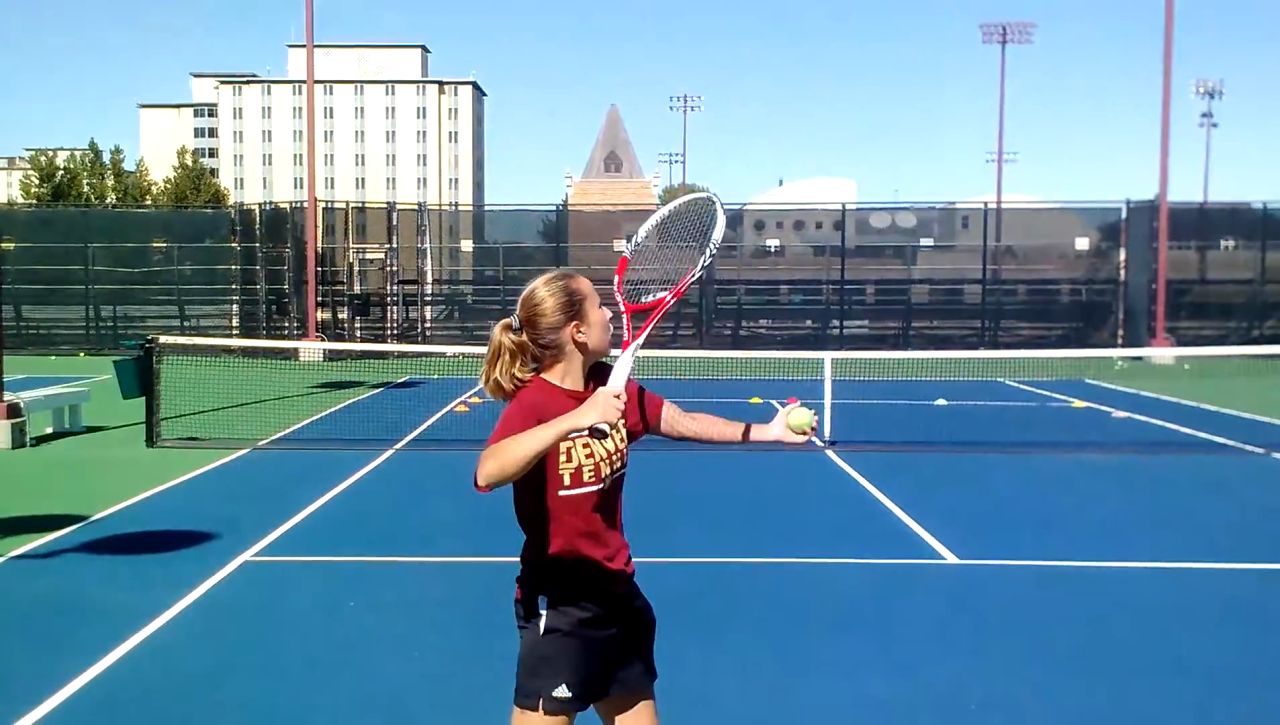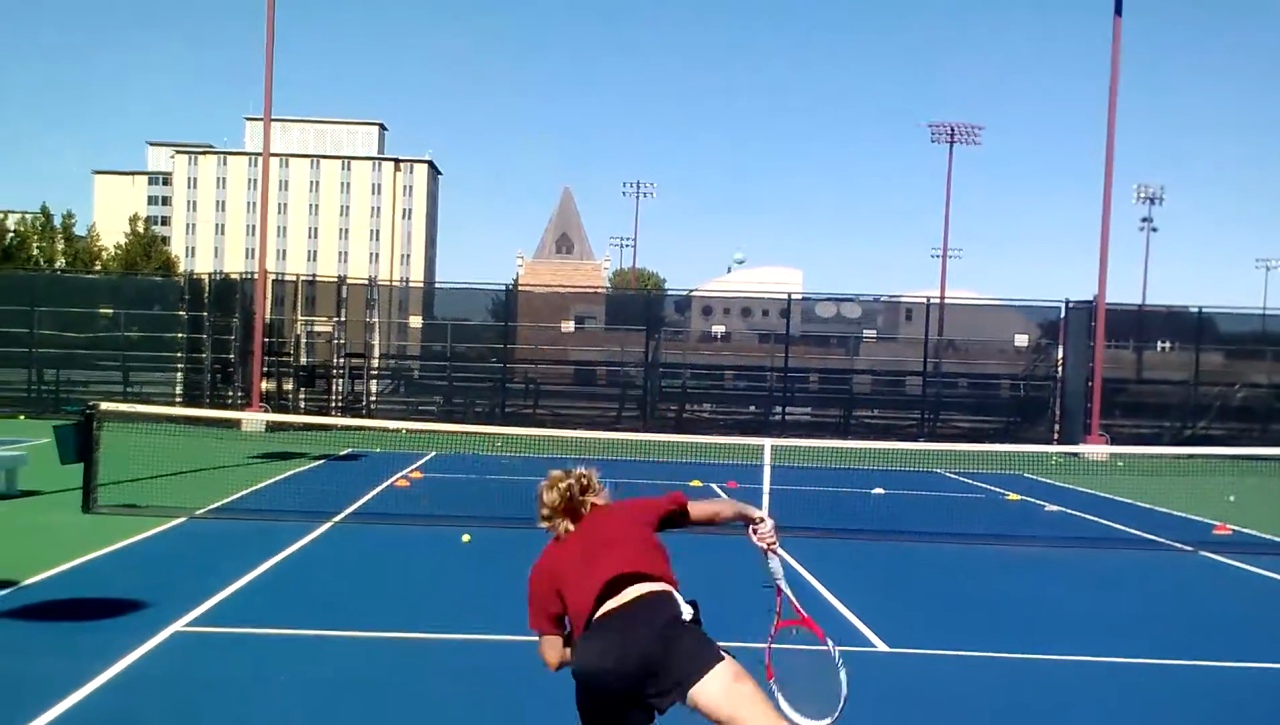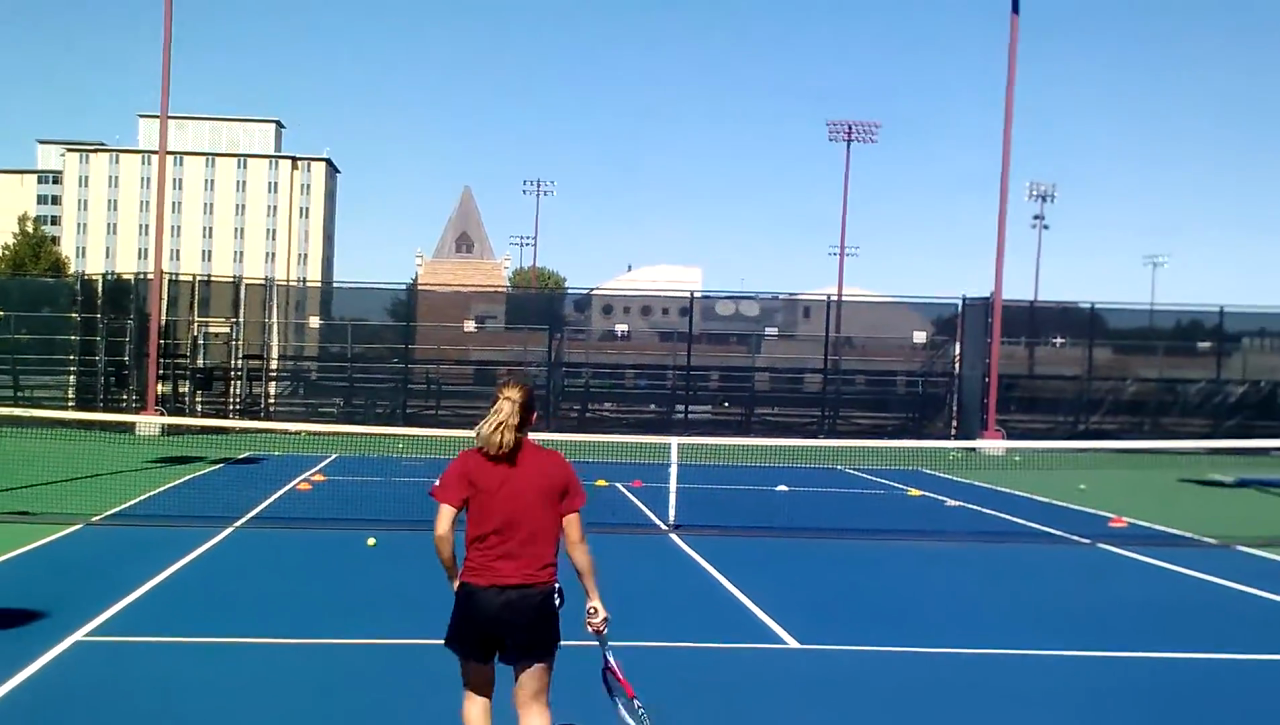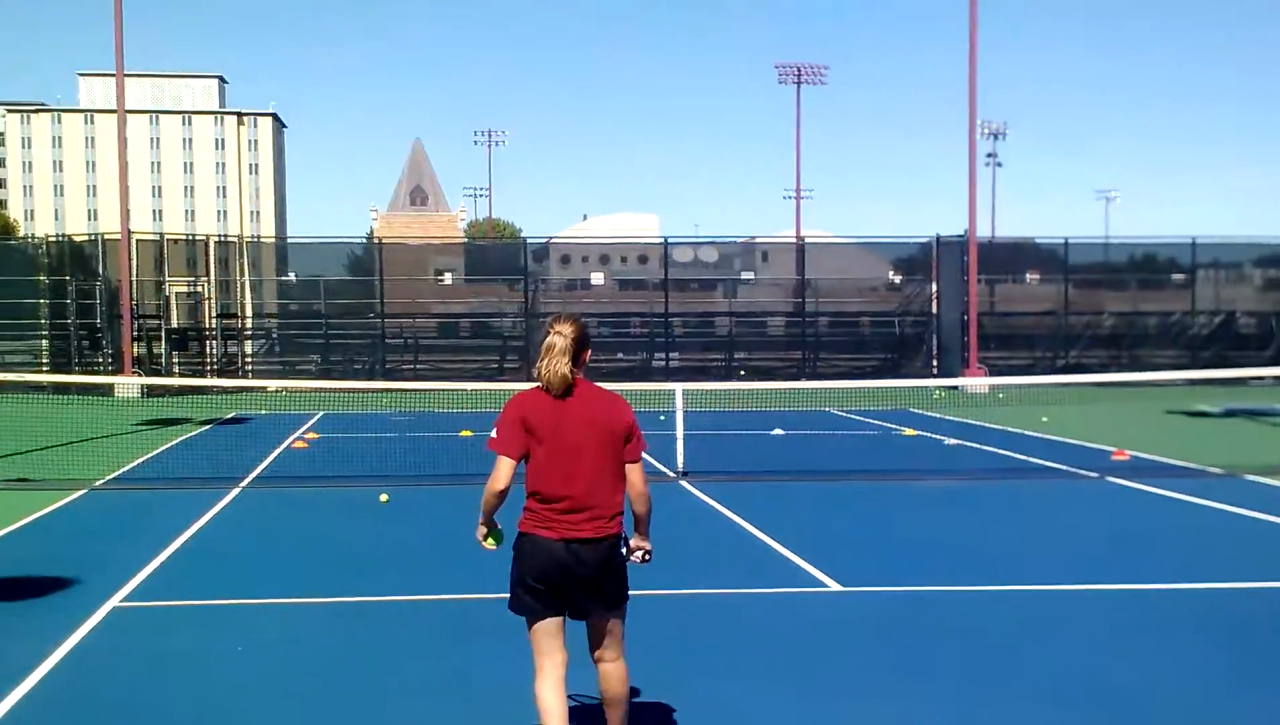
dt=1s
person 1, frame 1
left shoulder: (611, 385)
right shoulder: (529, 405)
left elbow: (680, 420)
right elbow: (487, 474)
left wrist: (760, 430)
right wrist: (575, 419)
left hip: (616, 592)
right hip: (560, 606)
person 1, frame 2
left shoulder: (544, 566)
right shoulder: (625, 512)
left elbow: (554, 657)
right elbow: (708, 510)
right wrist: (750, 514)
left hip: (597, 653)
person 1, frame 3
left shoulder: (467, 464)
right shoulder: (559, 467)
left elbow: (442, 531)
right elbow: (576, 542)
left wrist: (455, 578)
right wrist: (594, 597)
left hip: (478, 596)
right hip: (536, 597)
left knee: (477, 692)
person 1, frame 4
left shoulder: (522, 407)
right shoulder: (618, 408)
left elbow: (500, 483)
right elbow: (637, 488)
left wrist: (484, 521)
right wrist: (641, 535)
left hip: (539, 548)
right hip: (601, 548)
left knee: (549, 666)
right knee: (609, 655)
